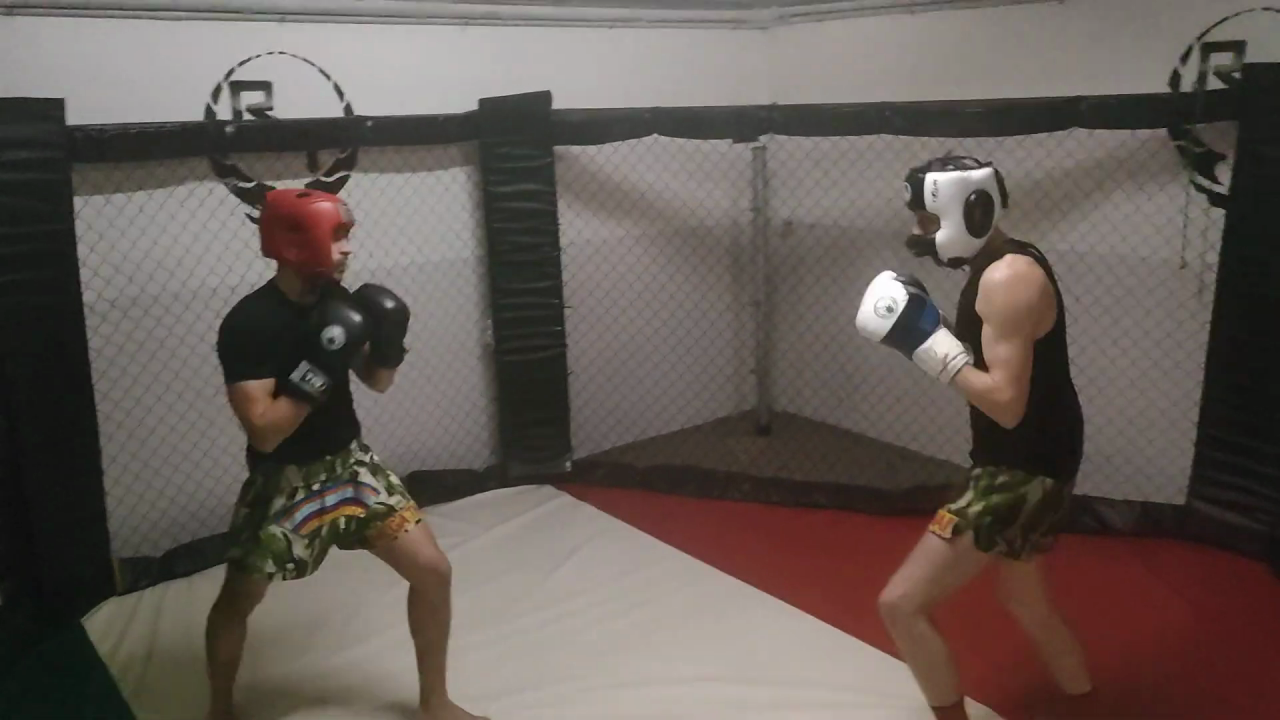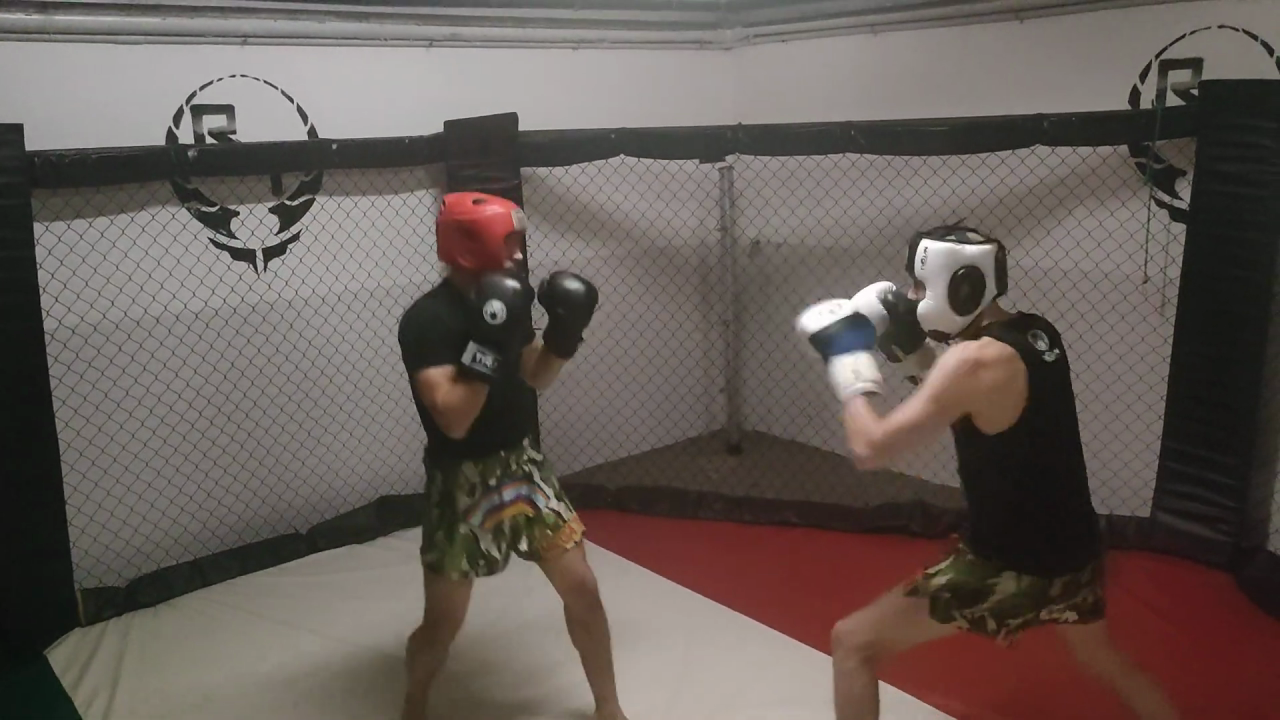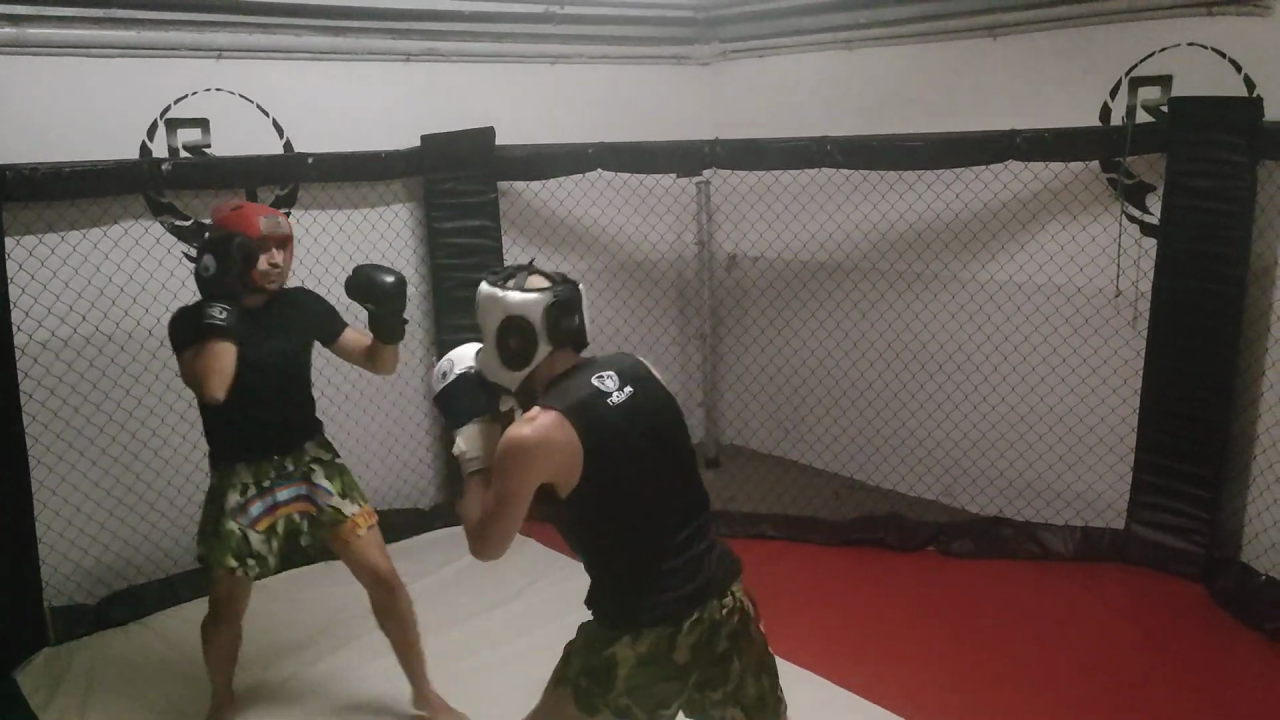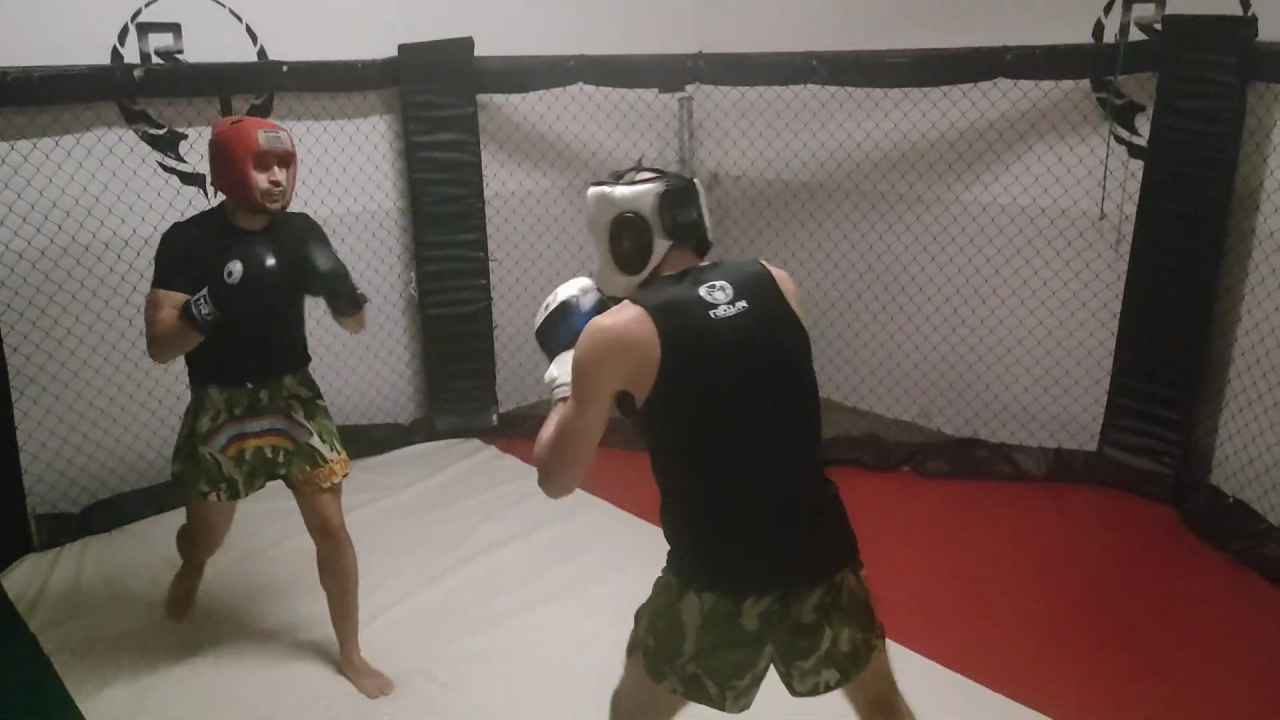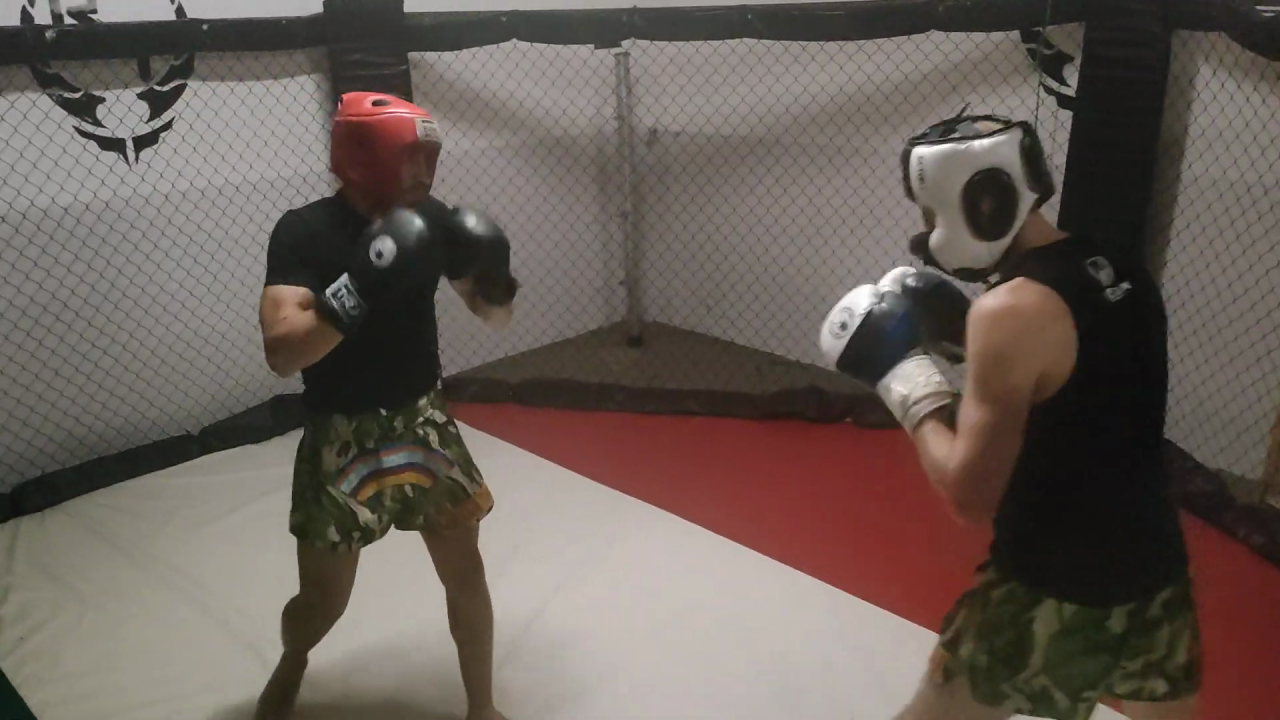
dt=1s
person 1, frame 1
left shoulder: (336, 300)
right shoulder: (246, 325)
left elbow: (377, 381)
right elbow: (264, 435)
left wrist: (387, 343)
right wrist: (318, 365)
left hip: (352, 464)
right hip: (286, 481)
left knee: (432, 570)
right knee: (235, 604)
person 1, frame 2
left shoulder: (505, 303)
right shoulder: (425, 321)
left elbow: (535, 378)
right elbow: (454, 422)
left wrist: (564, 331)
right wrist: (490, 344)
left hip: (522, 463)
right hip: (463, 480)
left knee: (582, 589)
right knee: (442, 626)
person 1, frame 3
left shoulder: (304, 306)
right shoulder: (193, 321)
left elbow: (380, 363)
right elbow: (212, 388)
left wrist: (387, 318)
right wrist: (221, 301)
left hip: (311, 462)
right hip: (243, 479)
left knee: (382, 575)
right knee: (225, 609)
person 1, frame 4
left shoulder: (302, 233)
right shoulder: (187, 241)
left elbow: (356, 326)
right elbow: (160, 345)
left wrist: (343, 293)
right wrist: (216, 299)
left hip: (292, 394)
right hip: (221, 404)
left knee: (331, 528)
right knee: (207, 531)
left ankle: (351, 653)
right ankle: (190, 572)
person 1, frame 5
left shoulder: (431, 221)
right shoulder: (304, 233)
left elbow: (494, 315)
right elbow: (281, 351)
left wrist: (495, 278)
right wrist: (361, 288)
left hip: (424, 422)
right hip: (341, 438)
left knee: (465, 575)
right knee: (323, 598)
right ankle: (290, 667)
person 2, frame 1
left shoulder: (1009, 277)
right shoulder: (1002, 267)
left elbow: (1007, 405)
right elbow: (982, 367)
left wrist: (927, 339)
right wrist: (923, 326)
left hip: (1023, 473)
right hip: (1028, 467)
left knee: (902, 605)
right knee: (1027, 603)
person 2, frame 2
left shoulder: (975, 360)
right shoulder: (1038, 334)
left elbow: (870, 449)
left wrist: (848, 357)
right wrist: (910, 348)
left hip: (1004, 563)
right hip: (1074, 546)
left knee: (853, 642)
right knee: (1103, 657)
person 2, frame 3
left shoulder: (532, 436)
right shoulder: (638, 370)
left elbow: (486, 543)
left wrist: (471, 432)
left hip: (640, 636)
right hip: (722, 604)
person 2, frame 4
left shoulder: (616, 332)
right shoulder: (774, 284)
left elbow: (556, 477)
left wrist: (569, 365)
left hip: (716, 584)
right hip: (820, 559)
person 2, frame 5
left shoulder: (1009, 310)
right shoulder: (1120, 268)
left elbow: (971, 494)
left wrist: (906, 372)
right wrist: (965, 336)
left hip: (1053, 592)
right hip: (1153, 572)
